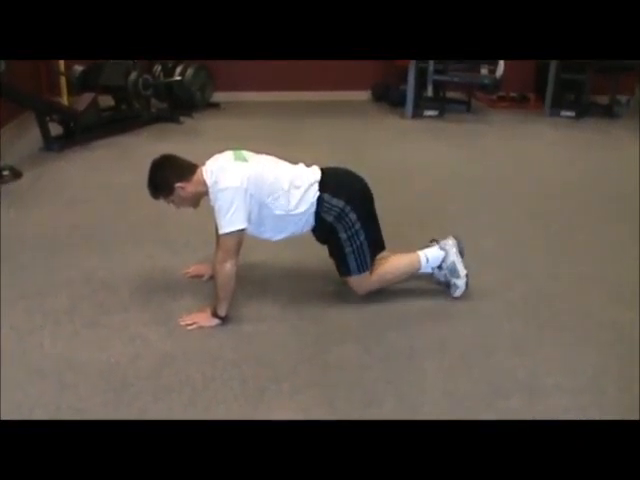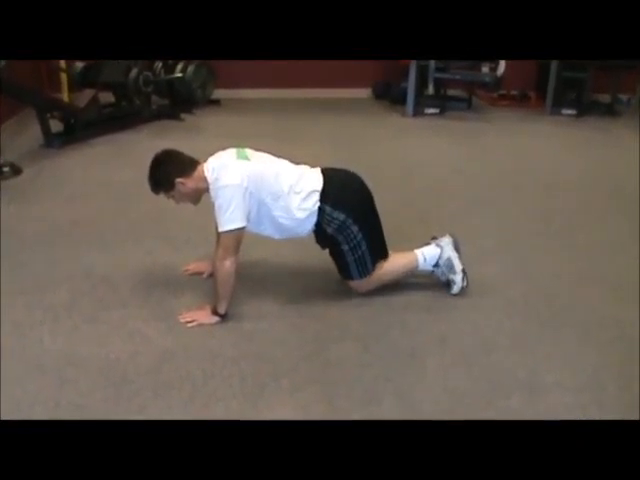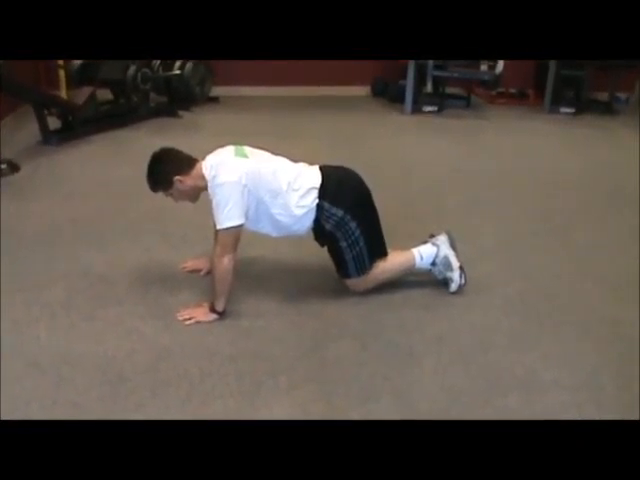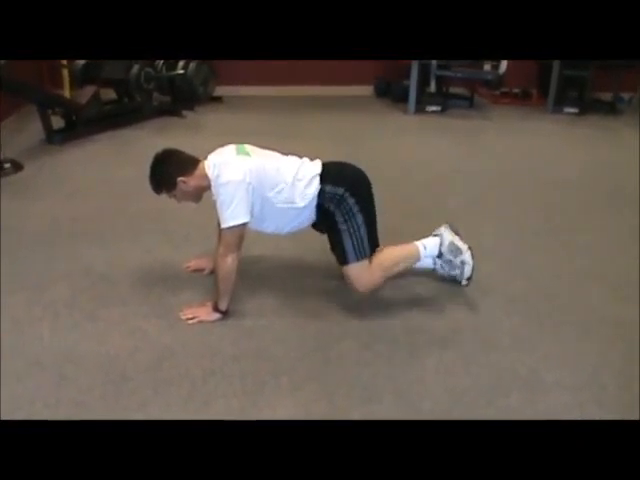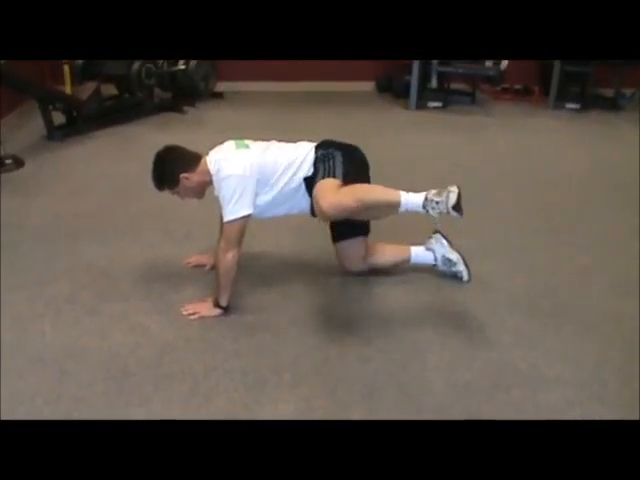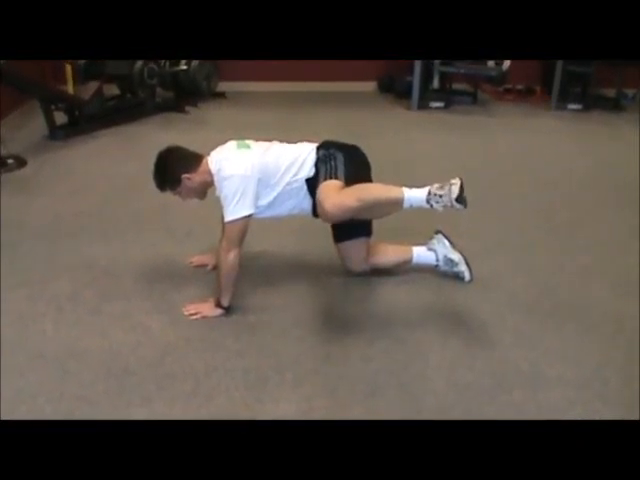
dt=0.4s
person 1, frame 1
left shoulder: (226, 187)
right shoulder: (217, 168)
left elbow: (229, 257)
right elbow: (225, 233)
left wrist: (218, 313)
right wrist: (214, 266)
left hip: (336, 201)
right hip: (328, 193)
left knee: (363, 283)
right knee: (361, 267)
left ankle: (438, 256)
right ankle: (436, 257)
person 1, frame 2
left shoulder: (226, 184)
right shoulder: (220, 164)
left elbow: (229, 255)
right elbow: (225, 236)
left wrist: (218, 311)
right wrist: (214, 263)
left hip: (337, 207)
right hip: (331, 189)
left knee: (363, 281)
right knee: (363, 265)
left ankle: (435, 254)
right ankle: (434, 254)
person 1, frame 3
left shoulder: (224, 182)
right shoulder: (218, 163)
left elbow: (227, 253)
right elbow: (223, 234)
left wrist: (215, 309)
right wrist: (212, 260)
left hip: (335, 204)
right hip: (329, 188)
left knee: (359, 281)
right knee: (359, 265)
left ankle: (432, 253)
right ankle: (433, 253)
person 1, frame 4
left shoulder: (228, 181)
right shoulder: (219, 162)
left elbow: (231, 252)
right elbow: (227, 232)
left wrist: (219, 308)
right wrist: (215, 259)
left hip: (338, 191)
right hip: (327, 189)
left knee: (364, 282)
right knee: (360, 266)
left ankle: (439, 243)
right ankle: (435, 256)
person 1, frame 5
left shoulder: (231, 174)
right shoulder: (219, 159)
left elbow: (231, 247)
right elbow: (228, 226)
left wrist: (219, 304)
right wrist: (216, 255)
left hip: (333, 160)
right hip: (323, 169)
left knee: (328, 206)
right knee: (355, 263)
left ankle: (425, 200)
right ankle: (433, 252)
person 1, frame 6
left shoulder: (232, 175)
right shoulder: (221, 160)
left elbow: (232, 247)
left wrist: (221, 304)
right wrist: (218, 255)
left hip: (333, 161)
right hip: (325, 167)
left knee: (333, 208)
right knee: (358, 263)
left ankle: (428, 195)
right ankle: (435, 253)
